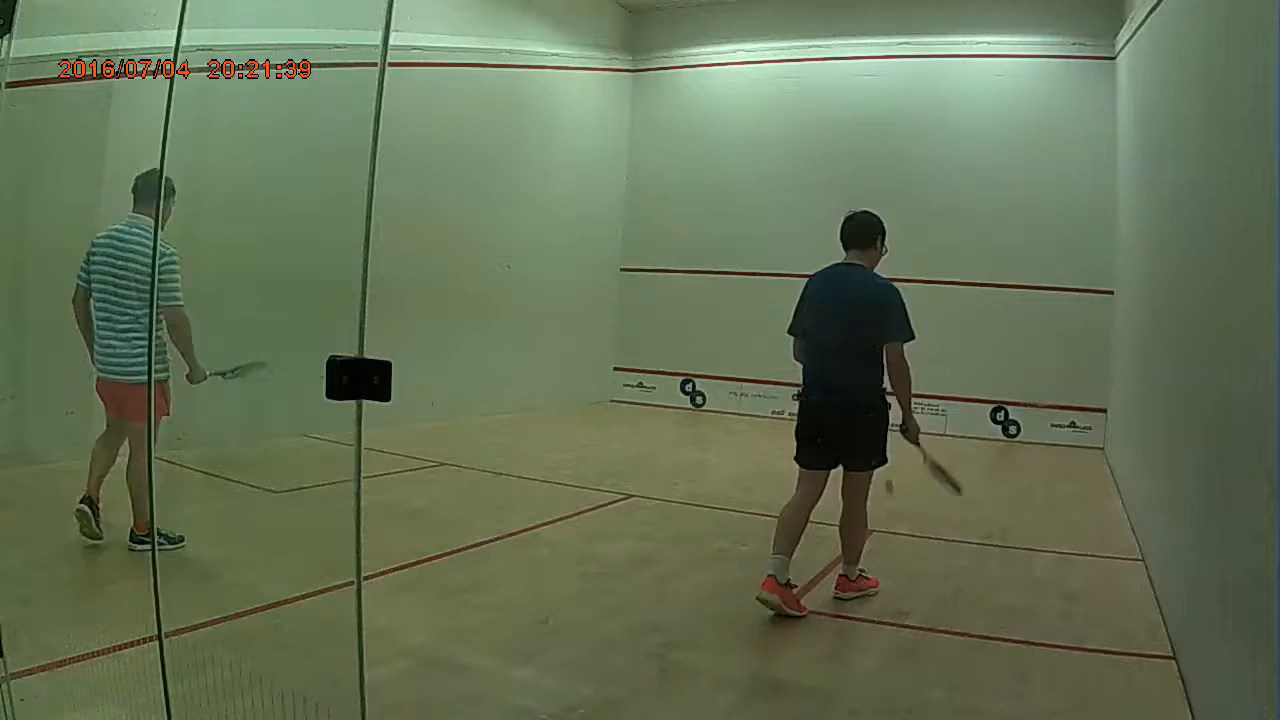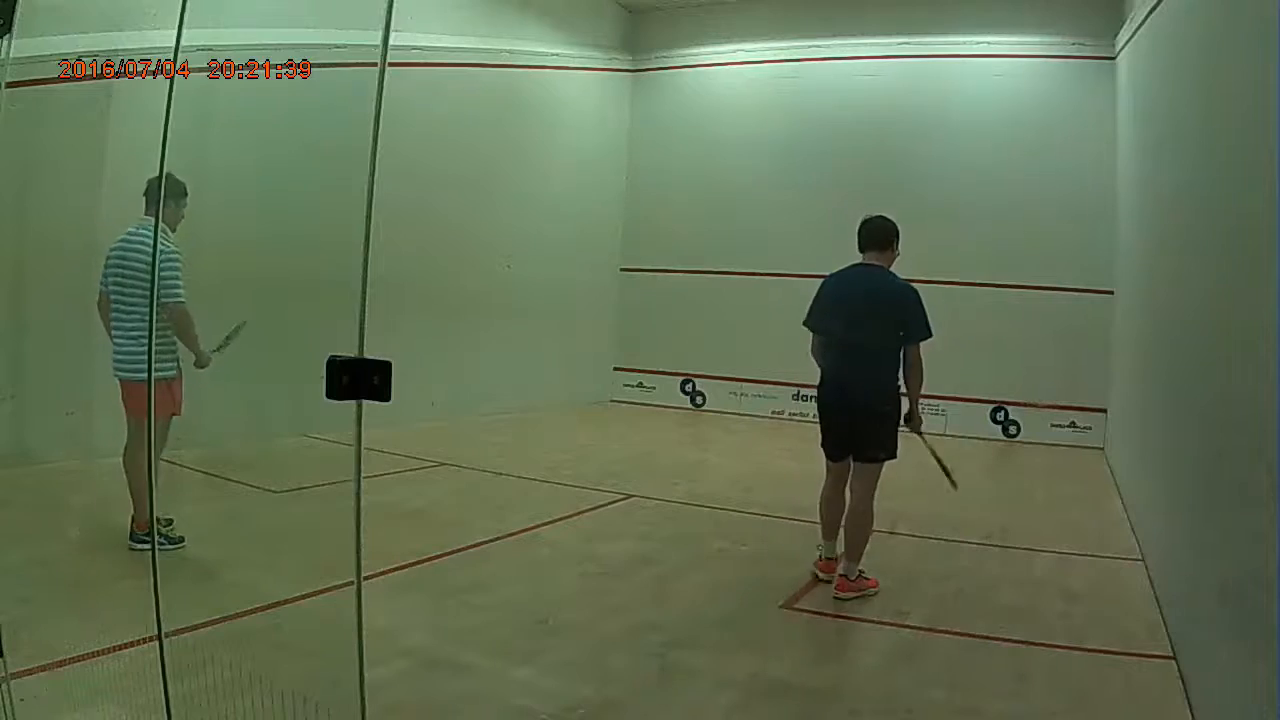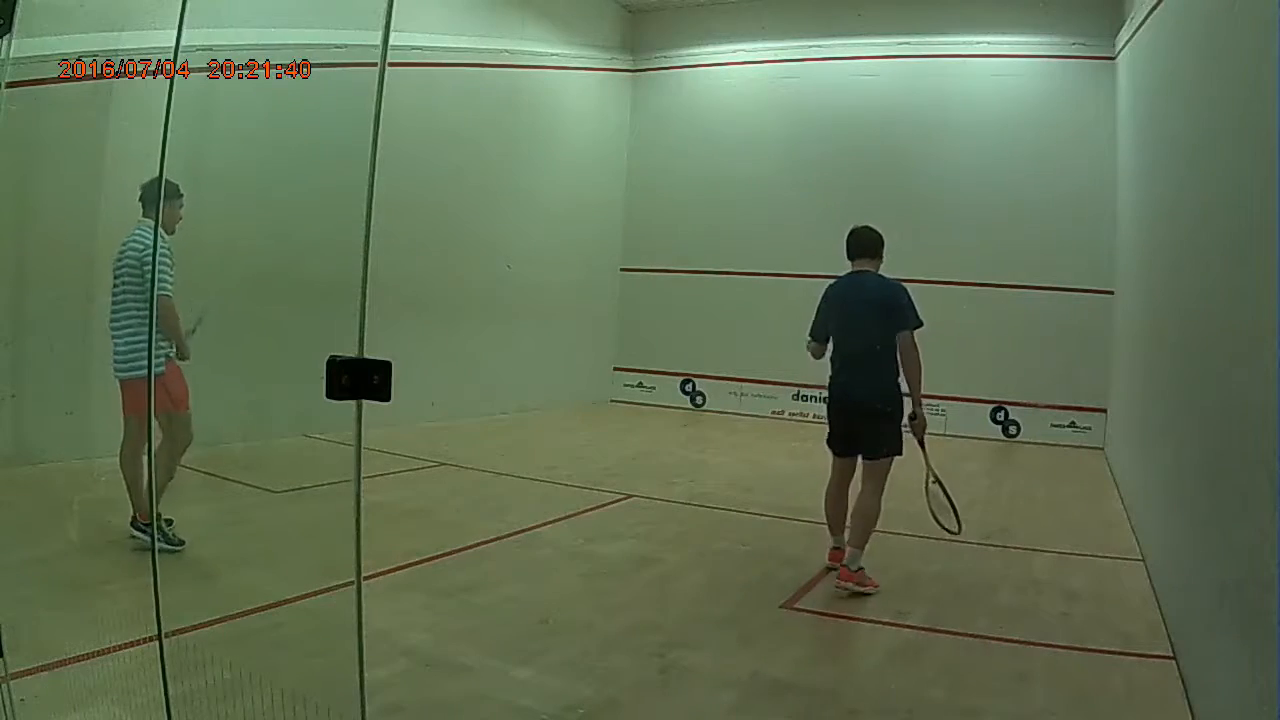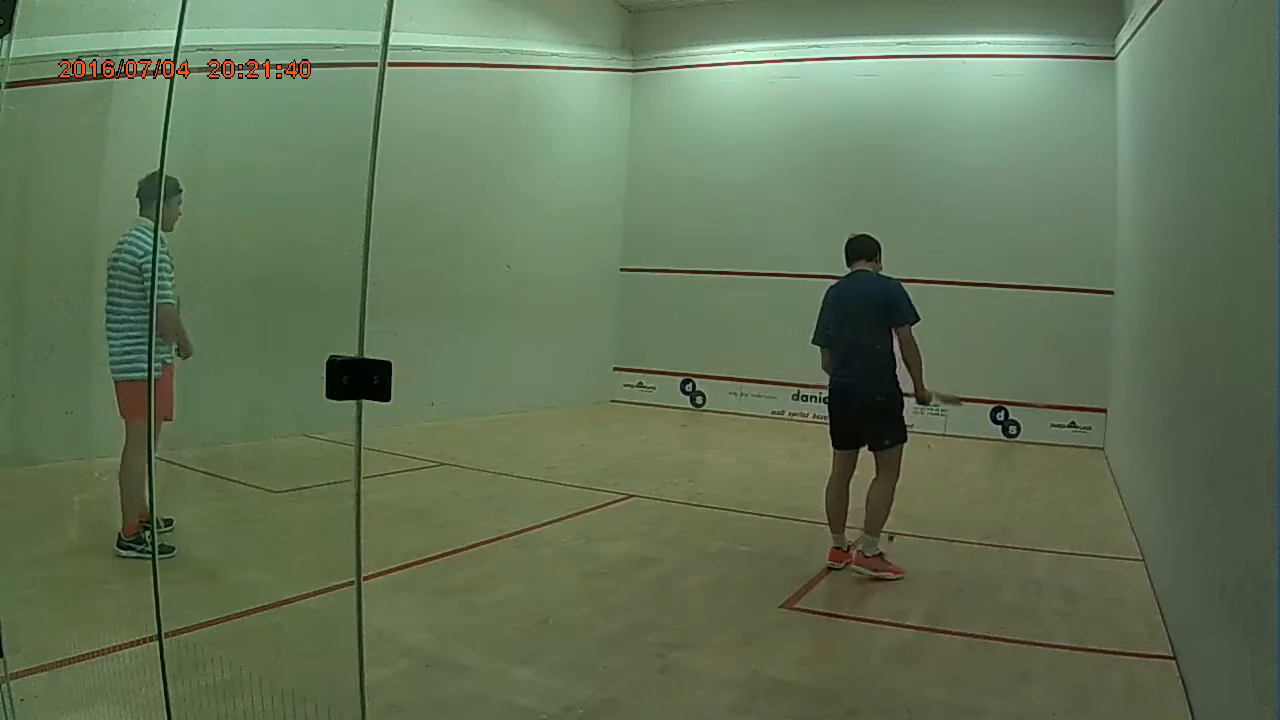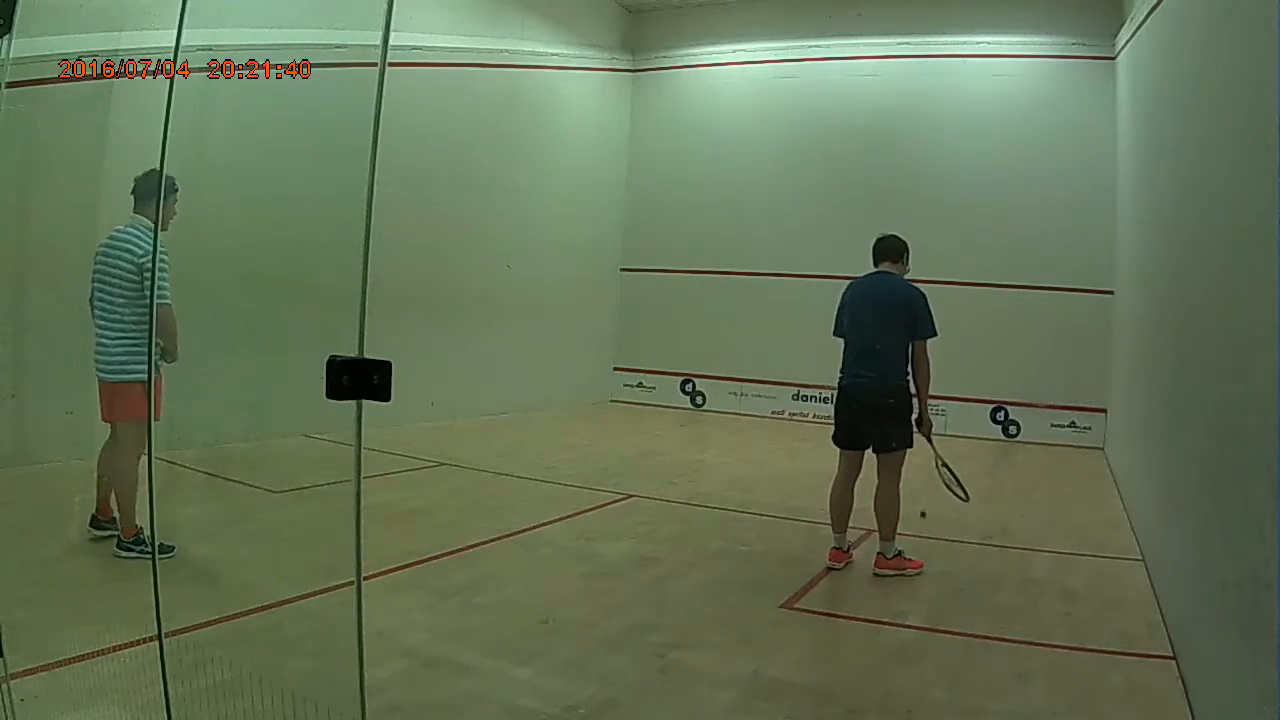
dt=0.4s
person 1, frame 1
left shoulder: (101, 241)
right shoulder: (161, 252)
left elbow: (79, 300)
right elbow: (174, 317)
left wrist: (92, 345)
right wrist: (193, 363)
left hip: (107, 362)
right hip: (142, 365)
left knee: (114, 432)
right knee: (141, 445)
left ankle: (90, 498)
right ankle: (142, 530)
person 1, frame 2
left shoulder: (120, 244)
right shoulder: (164, 249)
left elbow: (104, 303)
right elbow: (175, 311)
right wrist: (199, 351)
left hip: (127, 361)
right hip: (156, 363)
left knee: (137, 439)
right knee: (151, 443)
left ankle: (143, 516)
right ankle: (144, 530)
person 1, frame 3
left shoulder: (129, 244)
right shoulder: (155, 245)
right elbow: (161, 305)
right wrist: (182, 344)
left hip: (128, 358)
right hip: (153, 359)
left knee: (134, 438)
right knee: (179, 435)
left ankle: (143, 514)
right ankle: (147, 516)
person 1, frame 4
left shoulder: (124, 244)
right shoulder: (153, 249)
right elbow: (164, 312)
right wrist: (185, 344)
left hip: (124, 359)
right hip: (146, 362)
left knee: (137, 442)
right knee: (139, 446)
left ankle: (141, 515)
right ankle: (130, 535)
person 1, frame 5
left shoulder: (108, 242)
right shoulder: (150, 248)
left elbow: (95, 300)
right elbow: (161, 311)
right wrist: (171, 348)
left hip: (107, 360)
right hip: (135, 363)
left knee: (117, 441)
right knee: (131, 448)
left ankle: (103, 516)
right ankle: (129, 536)
person 2, frame 1
left shoulder: (814, 285)
right shoulder: (883, 292)
left elbow: (798, 350)
right elbow: (895, 362)
right wrist: (908, 415)
left hip: (815, 403)
right hip: (862, 407)
left knee: (806, 492)
right knee: (855, 498)
left ankle: (776, 577)
right ankle: (849, 577)
person 2, frame 2
left shoulder: (831, 284)
right shoulder: (903, 293)
left elbow: (816, 348)
right elbow: (912, 359)
right wrist: (914, 407)
left hip: (833, 396)
right hip: (877, 402)
left knee: (834, 479)
right knee: (862, 489)
left ankle: (827, 557)
right ankle: (849, 575)
person 2, frame 3
left shoulder: (832, 293)
right shoulder: (893, 292)
left elbow: (818, 351)
right elbow: (907, 350)
left wrist: (817, 343)
right wrist: (917, 404)
left hip: (841, 396)
right hip: (879, 399)
left knee: (840, 476)
right knee: (872, 484)
left ankle: (837, 548)
right ankle: (851, 566)
person 2, frame 4
left shoulder: (832, 293)
right shoulder: (890, 288)
left elbow: (825, 358)
right elbow: (906, 343)
right wrist: (920, 388)
left hip: (840, 392)
right hip: (879, 392)
left knee: (841, 471)
right knee: (887, 473)
left ankle: (838, 548)
right ankle: (868, 552)
person 2, frame 5
left shoulder: (852, 290)
right shoulder: (912, 296)
right elbow: (919, 358)
right wrist: (924, 409)
left hip: (850, 391)
right hip: (889, 395)
left knee: (846, 472)
right knee: (888, 478)
left ankle: (839, 548)
right ankle: (887, 555)
